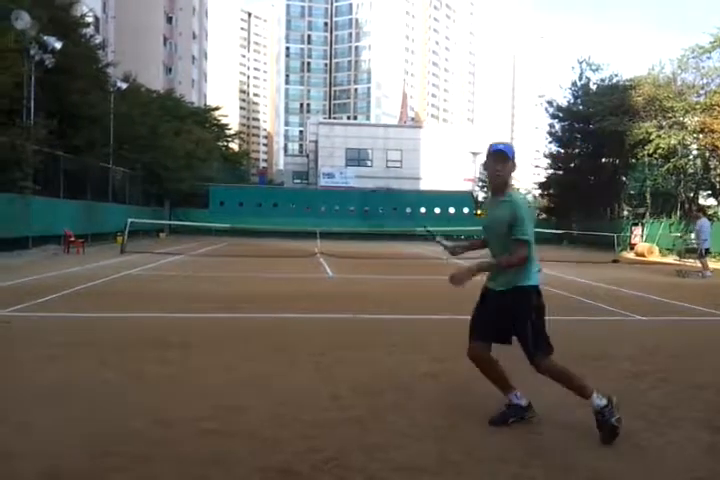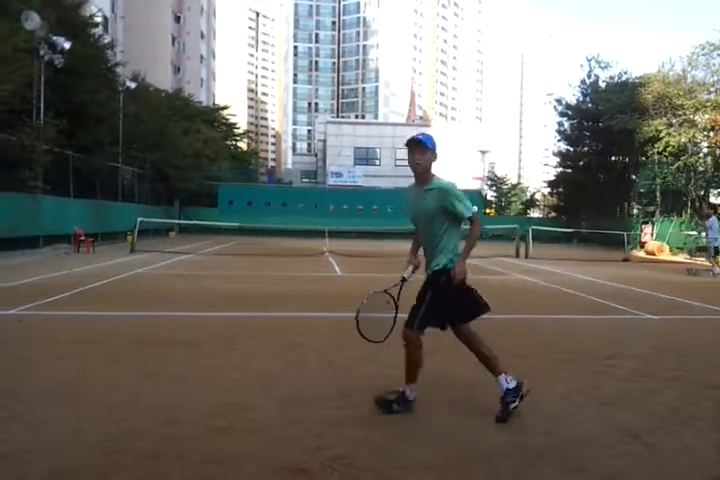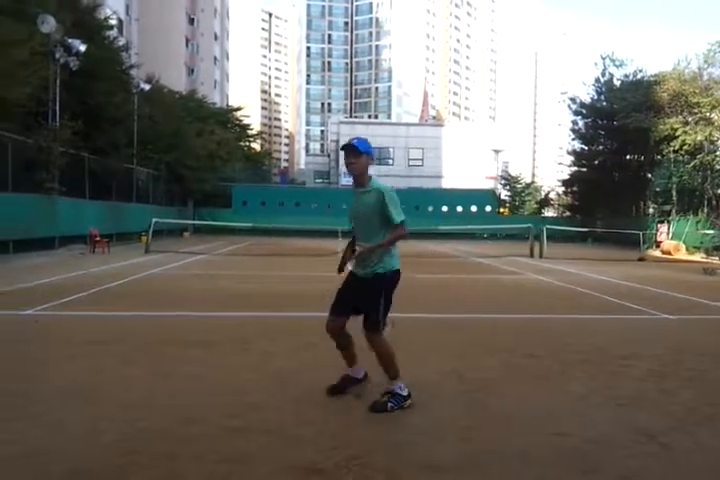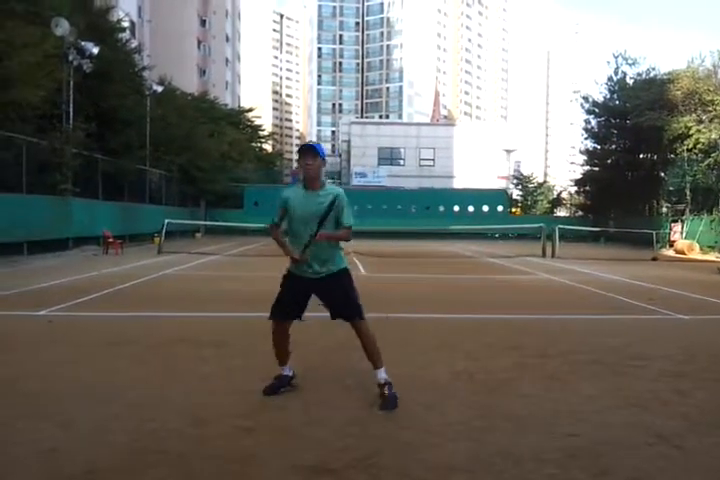
dt=0.3s
person 1, frame 1
left shoulder: (517, 204)
right shoulder: (490, 201)
left elbow: (522, 255)
left wrist: (474, 270)
right wrist: (465, 247)
left hip: (522, 289)
right hip: (496, 287)
left knee: (542, 362)
right knee: (477, 351)
left ankle: (602, 406)
right ankle: (518, 402)
person 1, frame 2
left shoulder: (446, 190)
right shoulder: (412, 193)
left elbow: (475, 224)
left wrist: (461, 260)
right wrist: (413, 252)
left hip: (447, 271)
right hip: (437, 271)
left knee: (411, 331)
right knee: (465, 332)
left ankle: (407, 394)
right ankle: (510, 386)
person 1, frame 3
left shoulder: (383, 191)
right shoulder: (353, 193)
left elbow: (401, 231)
left wrist: (370, 249)
right wrist: (353, 245)
left hip: (382, 272)
right hip: (360, 271)
left knee: (373, 333)
right knee: (333, 325)
left ankle: (399, 391)
right ankle: (355, 372)
person 1, frame 4
left shoulder: (337, 195)
right shoulder: (288, 196)
left elbow: (347, 233)
right elbow: (275, 229)
left wrist: (327, 235)
right wrist: (288, 251)
left hip: (333, 270)
right hip: (299, 272)
left knee: (359, 324)
right knee: (280, 324)
left ankle: (383, 381)
right ankle: (285, 373)
